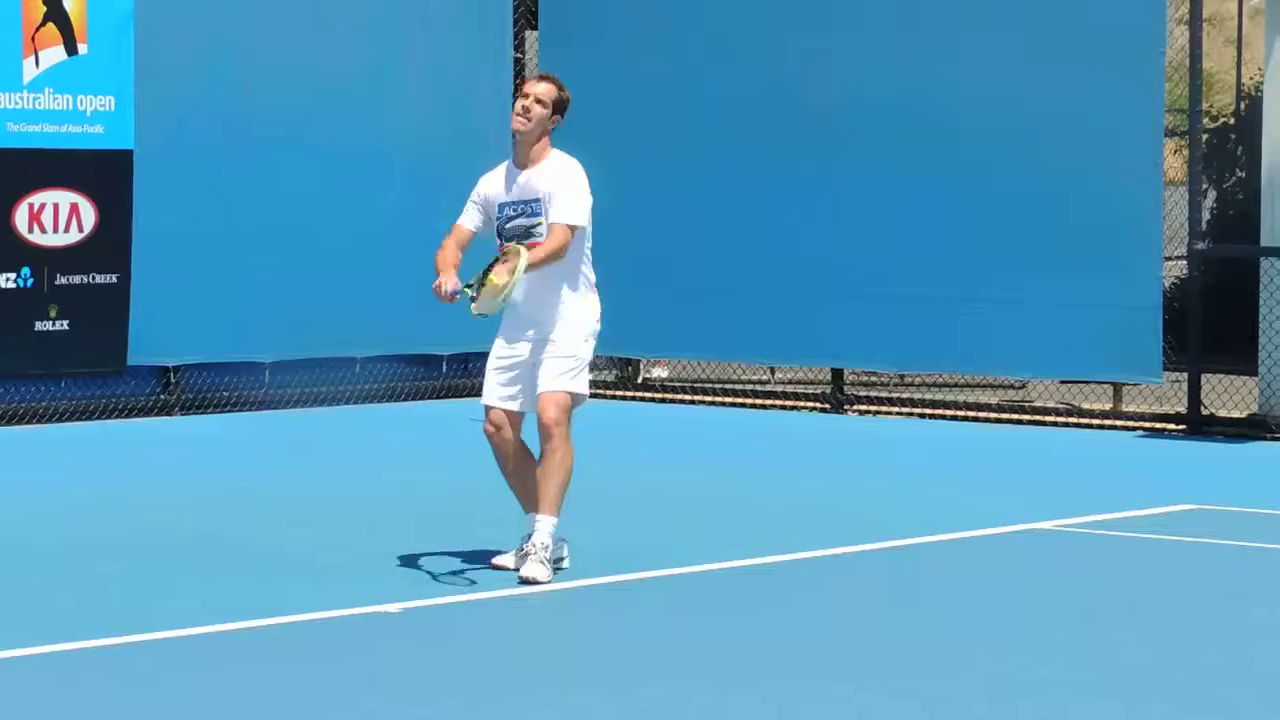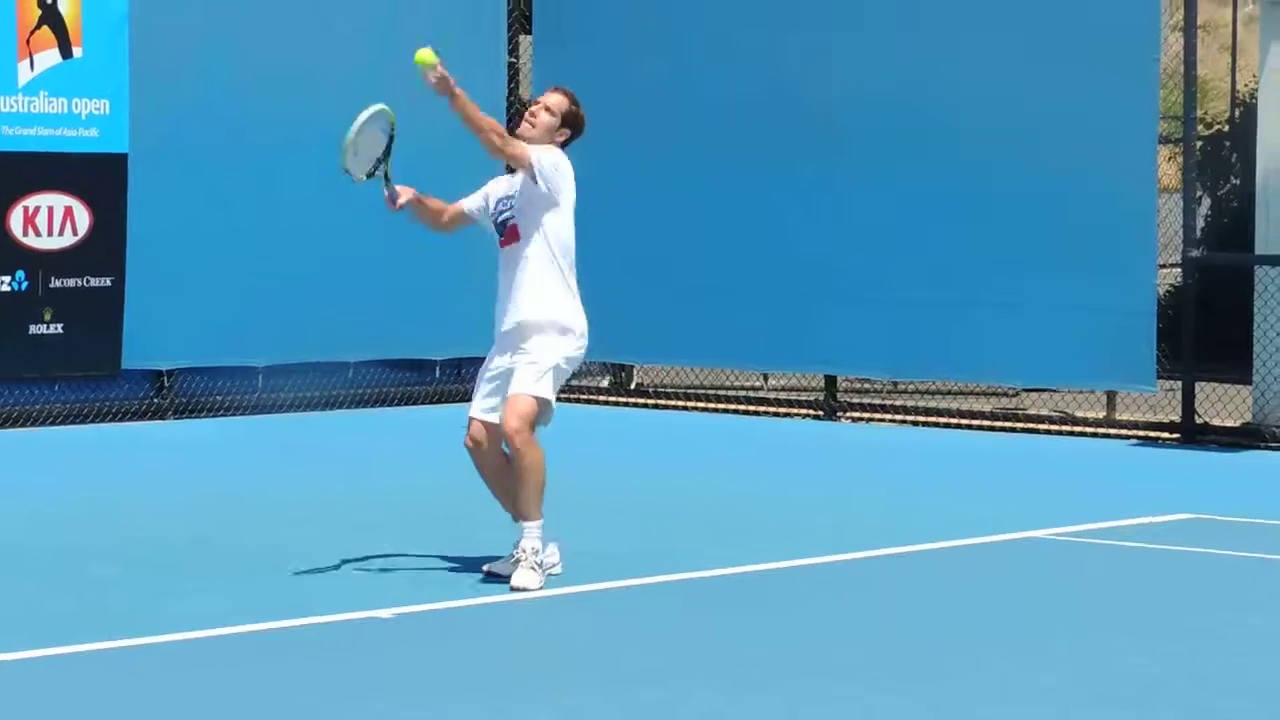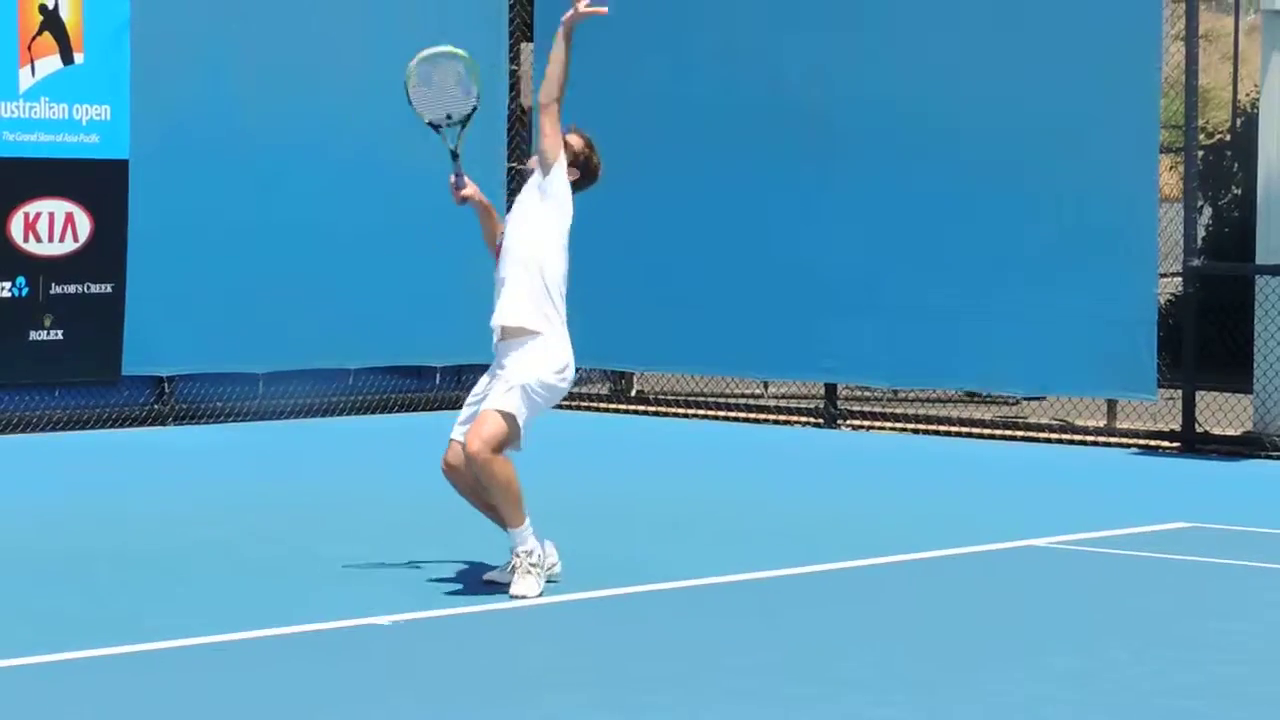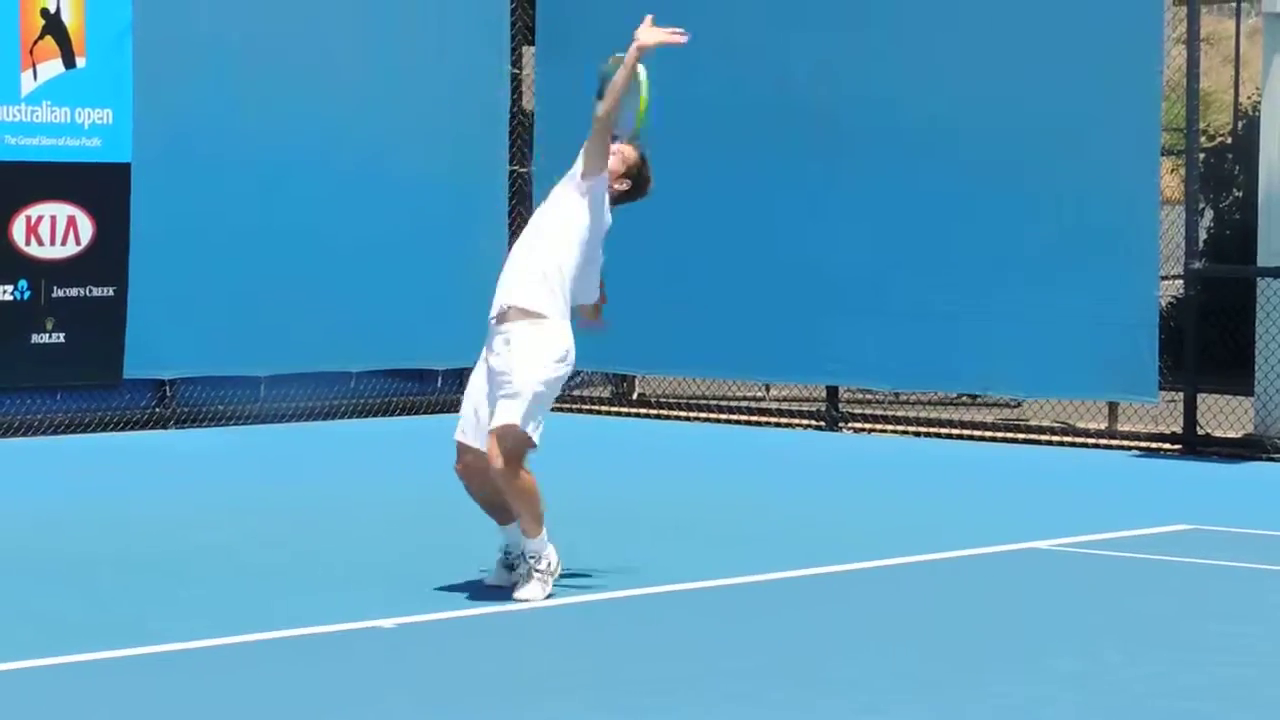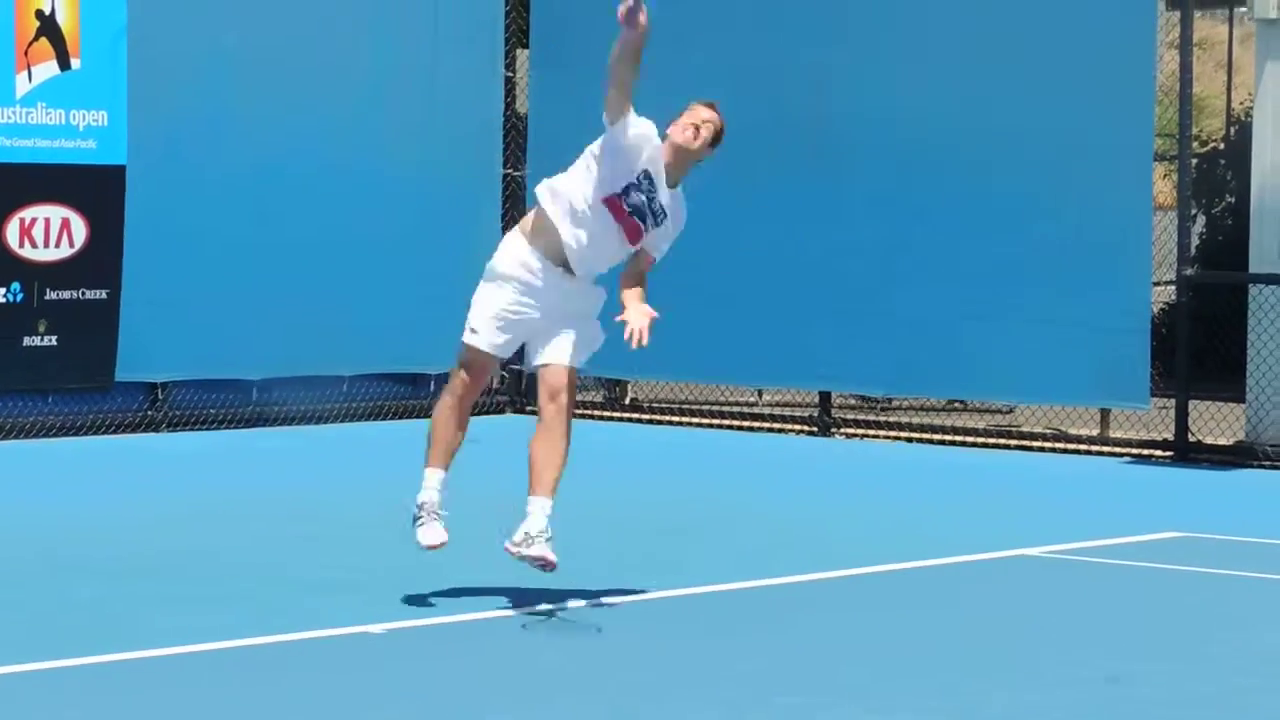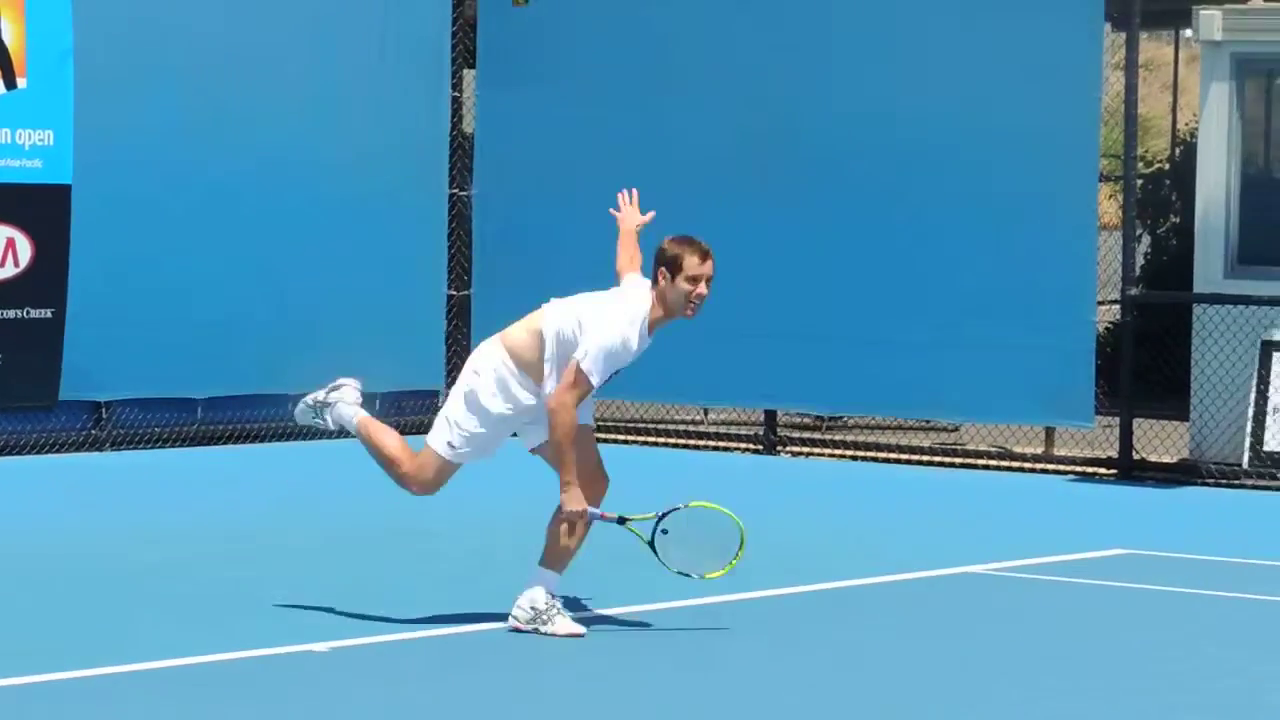
dt=0.3s
person 1, frame 1
left shoulder: (566, 171)
right shoulder: (492, 183)
left elbow: (560, 243)
right elbow: (455, 242)
right wrist: (447, 273)
left hip: (567, 321)
right hip: (516, 326)
left knee: (552, 418)
right knee: (499, 425)
left ankle: (544, 543)
right ankle: (541, 535)
person 1, frame 2
left shoulder: (554, 168)
right shoulder: (504, 189)
left elbow: (504, 144)
right elbow: (447, 218)
left wrist: (452, 95)
right wrist: (415, 199)
left hip: (551, 329)
right hip: (512, 337)
left knee: (513, 434)
right knee: (479, 441)
left ankle: (532, 547)
right ankle: (534, 546)
person 1, frame 3
left shoulder: (549, 192)
right shoulder: (531, 209)
left elbow: (548, 104)
right wrist: (481, 203)
left hip: (539, 355)
right hip: (509, 359)
left knee: (479, 446)
right knee: (457, 462)
left ankle: (528, 553)
right ankle: (531, 549)
person 1, frame 4
left shoulder: (591, 196)
right shoulder: (589, 247)
left elbow: (605, 114)
right elbow: (591, 310)
left wrist: (637, 52)
left hip: (537, 340)
right hip: (504, 349)
left knee: (503, 464)
right knee: (470, 462)
left ankle: (539, 553)
right ankle: (518, 543)
person 1, frame 5
left shoulder: (672, 215)
right shoulder: (634, 140)
left elbow: (634, 271)
right elbow: (618, 79)
left wrist: (635, 304)
left hip: (574, 296)
right hip: (523, 264)
left knee: (556, 397)
right knee: (468, 380)
left ankle: (534, 531)
right ankle: (430, 500)
person 1, frame 6
left shoulder: (640, 297)
right shoulder: (620, 331)
left elbow: (627, 261)
right elbow: (563, 403)
left wrist: (628, 224)
right wrist: (569, 485)
left hip: (546, 386)
right hip: (501, 378)
left knee: (593, 485)
right knee: (420, 477)
left ankle: (537, 601)
right ankle: (345, 405)
